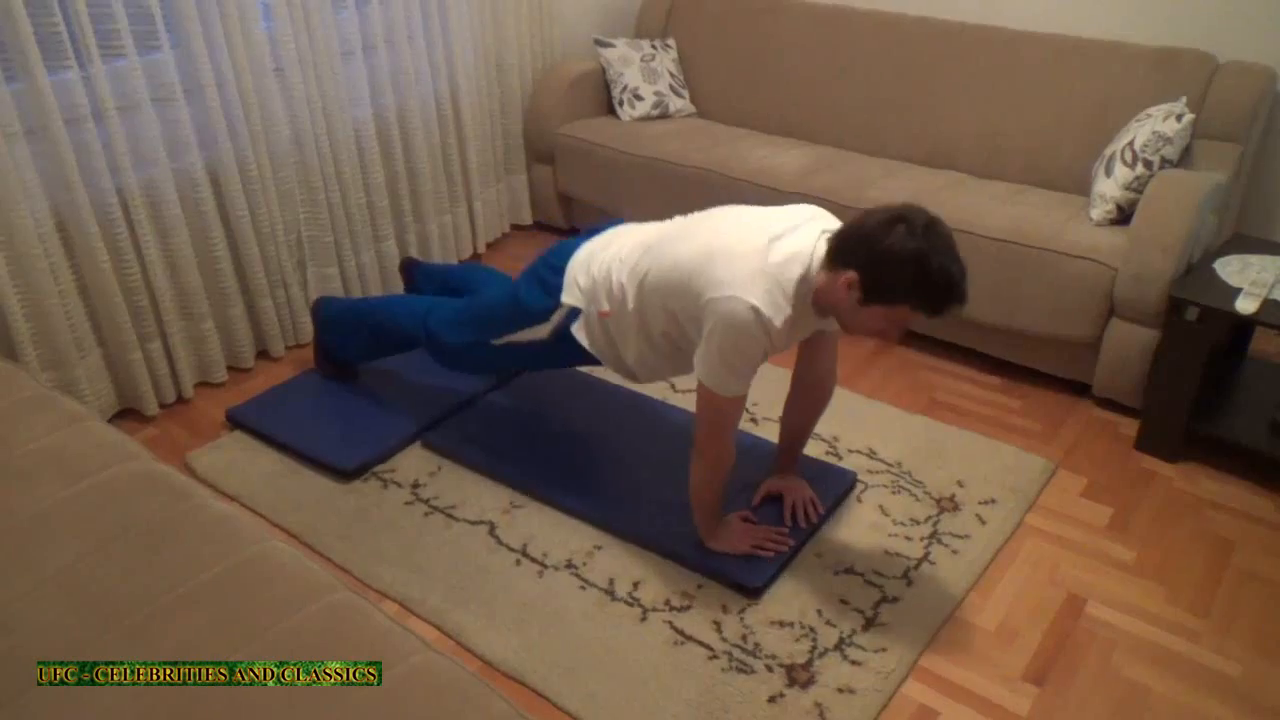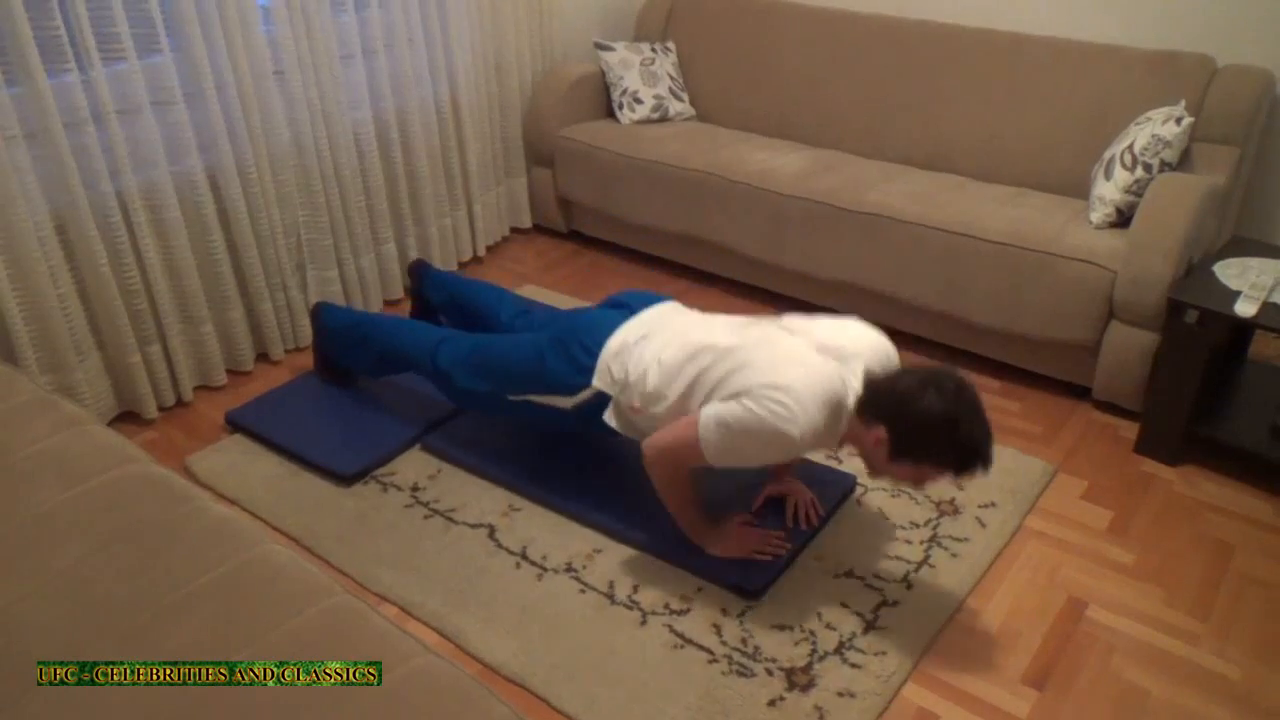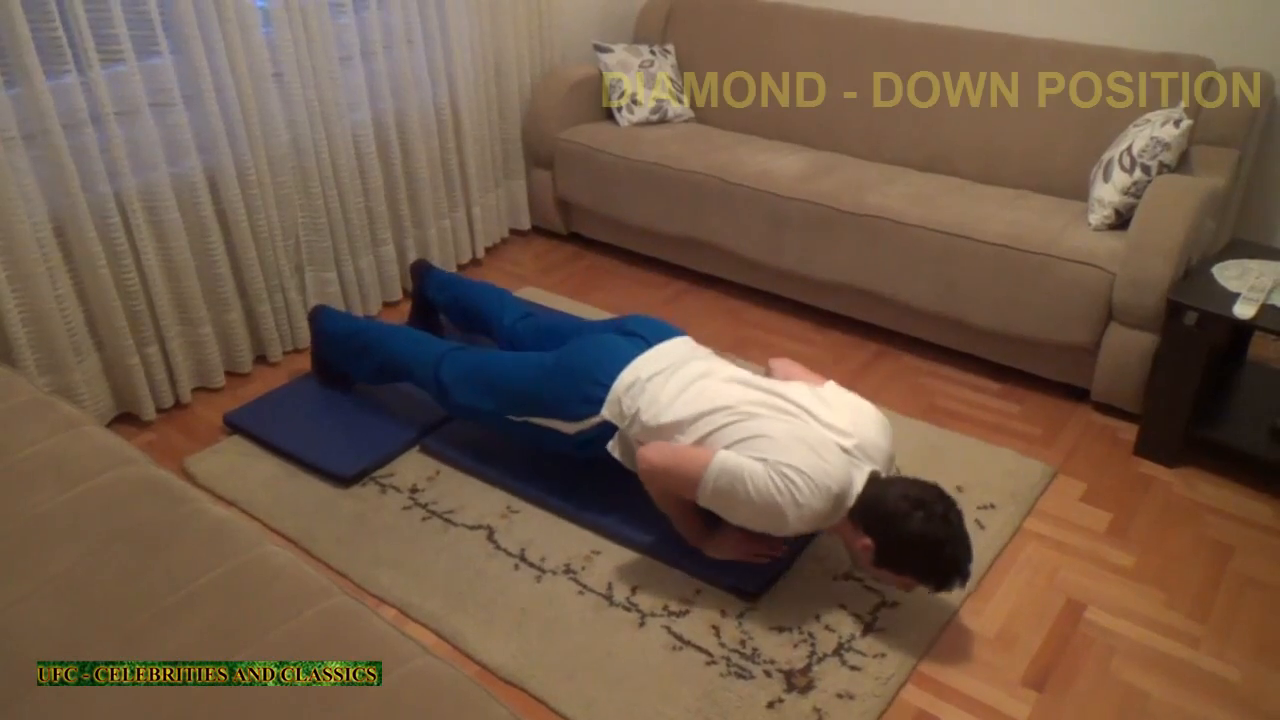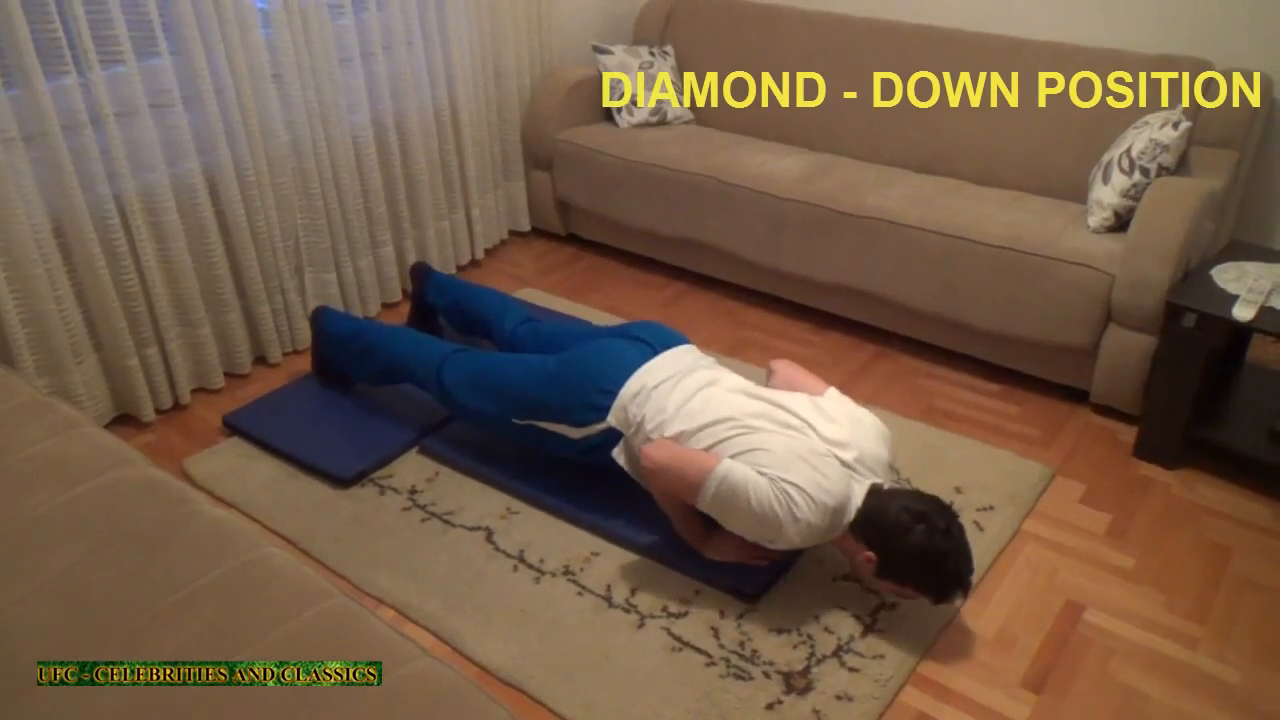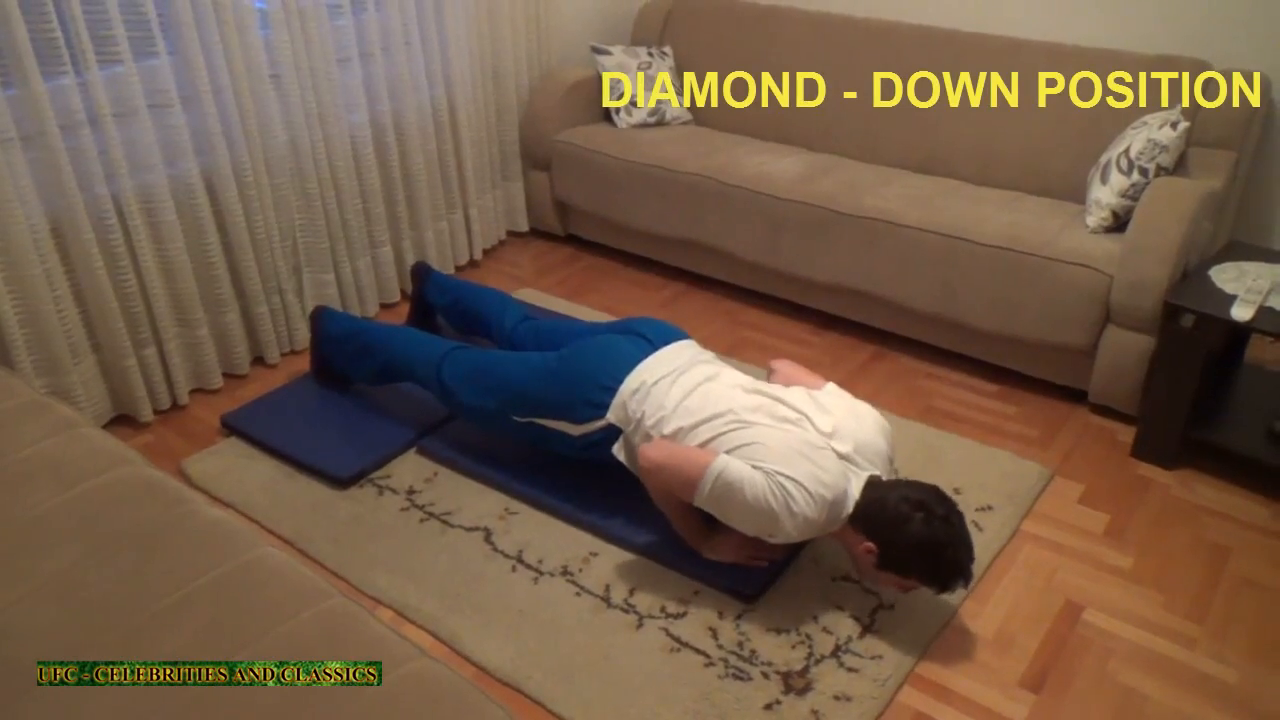
dt=0.3s
person 1, frame 1
left shoulder: (842, 248)
right shoulder: (750, 302)
left elbow: (818, 361)
right elbow: (713, 435)
left wrist: (786, 470)
right wrist: (713, 531)
left hip: (622, 251)
right hip: (579, 298)
left knee: (487, 302)
right knee: (451, 338)
left ankle: (427, 277)
right ankle: (338, 324)
person 1, frame 2
left shoulder: (875, 354)
right shoulder: (791, 413)
right elbow: (662, 450)
left wrist: (784, 470)
right wrist: (708, 536)
left hip: (654, 320)
right hip: (605, 367)
left knee: (524, 323)
right knee: (459, 365)
left ankle: (434, 286)
right ankle: (340, 328)
person 1, frame 3
left shoulder: (872, 434)
right shoulder: (792, 498)
left elbow: (783, 363)
right elbow: (655, 464)
right wrist: (706, 540)
left hip: (658, 351)
right hip: (606, 399)
left knee: (524, 330)
right knee: (459, 379)
left ankle: (435, 286)
right ankle: (337, 332)
person 1, frame 4
left shoulder: (872, 441)
right shoulder: (791, 513)
left elbow: (784, 367)
right elbow: (656, 460)
right wrist: (706, 542)
left hip: (661, 355)
right hip: (608, 403)
left knee: (526, 334)
right knee: (459, 377)
left ankle: (434, 288)
right ankle: (339, 333)
person 1, frame 5
left shoulder: (872, 435)
right shoulder: (791, 505)
left elbow: (783, 366)
right elbow: (656, 461)
right wrist: (706, 541)
left hip: (661, 351)
right hip: (606, 400)
left knee: (525, 332)
right knee: (458, 376)
left ankle: (434, 288)
right ankle: (337, 334)
